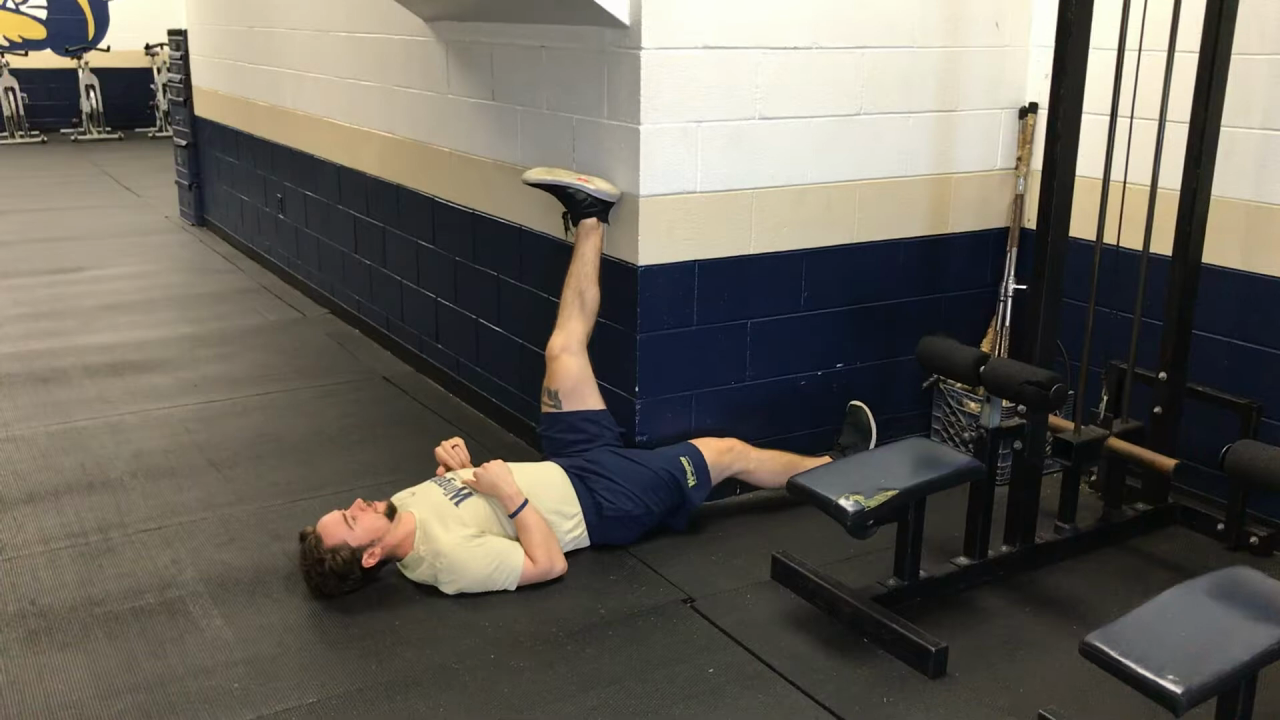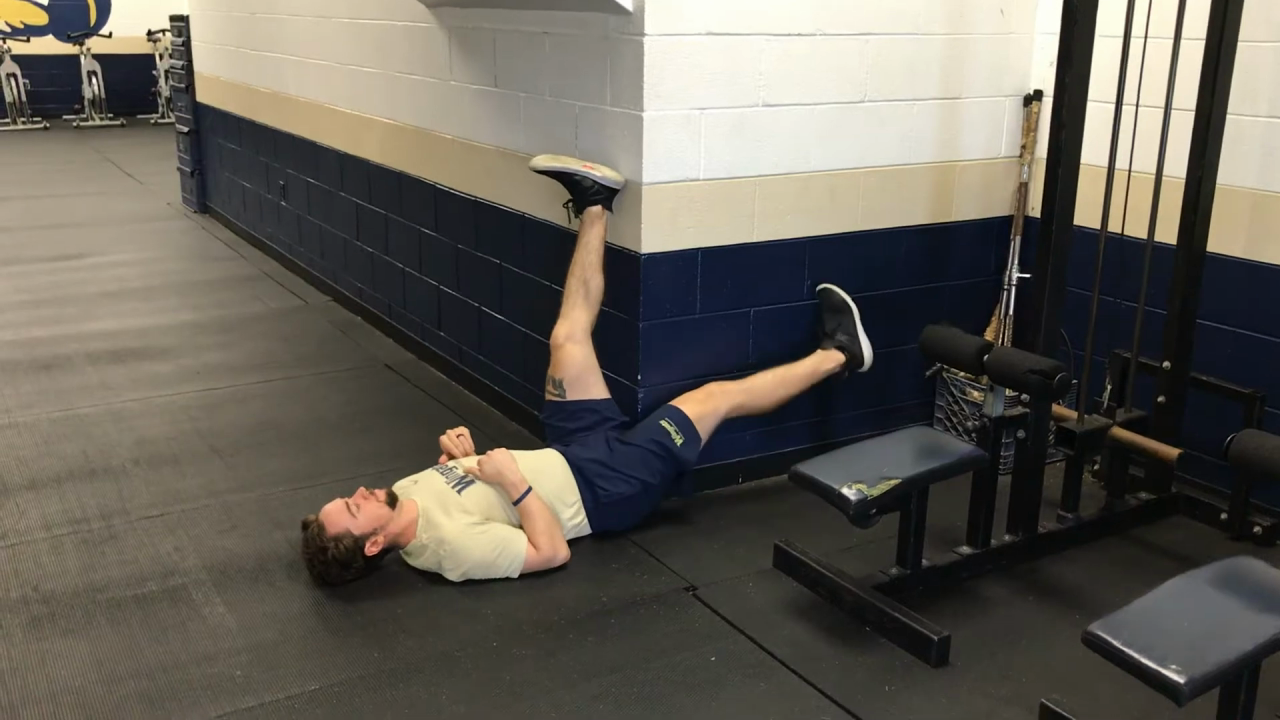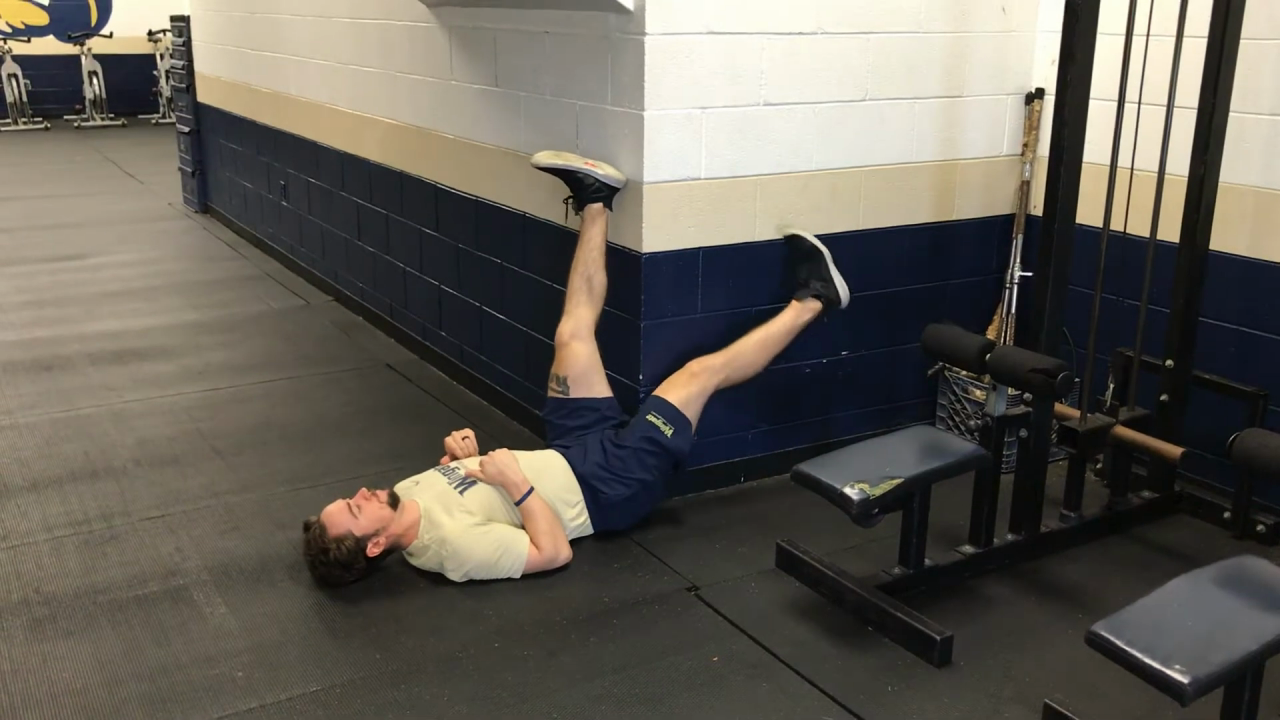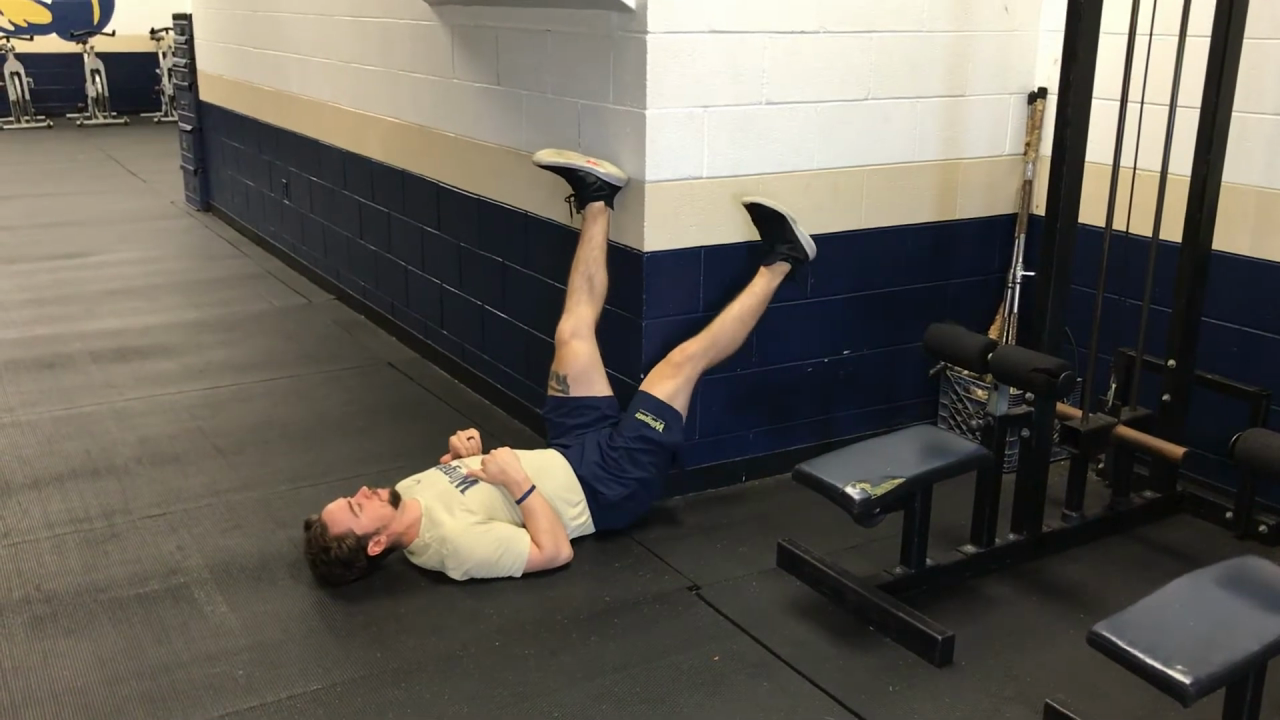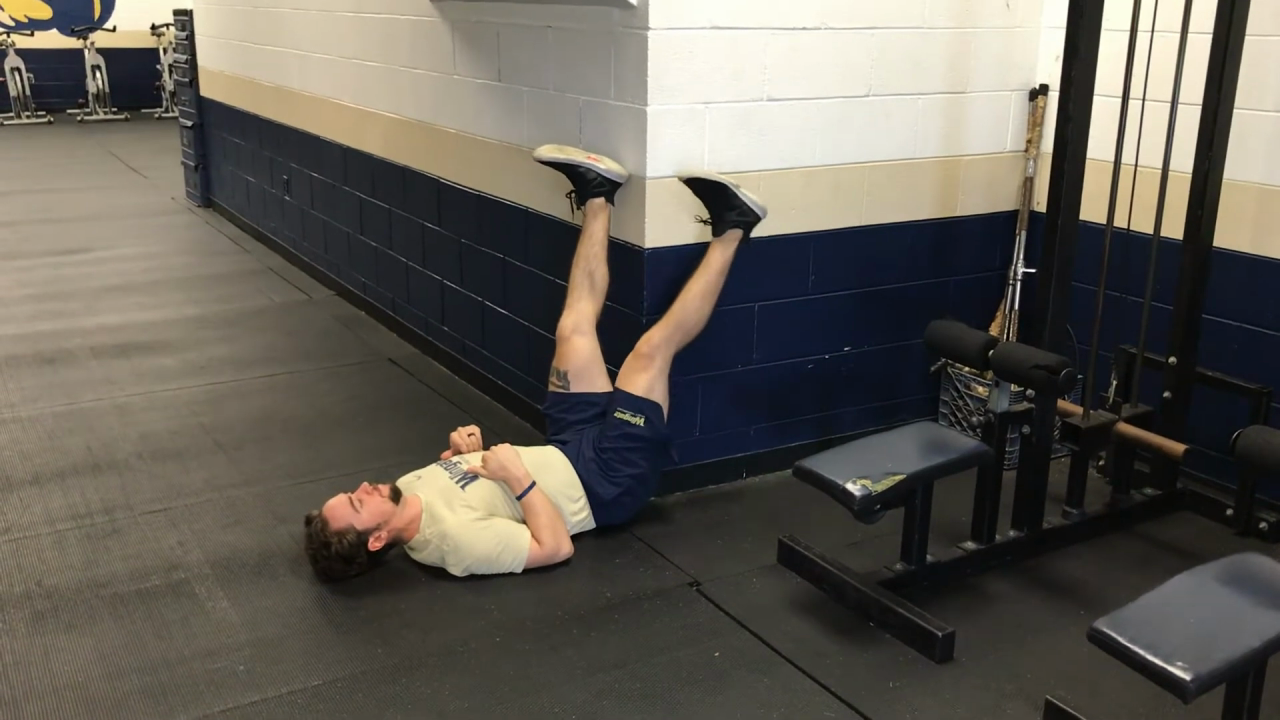
dt=0.7s
person 1, frame 1
left shoulder: (405, 509)
right shoulder: (448, 560)
right elbow: (548, 564)
left wrist: (457, 466)
right wrist: (508, 492)
left hip: (570, 464)
right hip: (602, 499)
left knee: (564, 348)
right knee: (730, 453)
left ankle: (588, 219)
right ankle: (835, 467)
person 1, frame 2
left shoulder: (406, 496)
right shoulder: (449, 548)
right elbow: (552, 552)
left wrist: (458, 455)
right wrist: (513, 481)
left hip: (571, 455)
right hip: (603, 486)
left knee: (568, 337)
right knee: (720, 395)
left ankle: (593, 206)
right ankle: (836, 353)
person 1, frame 3
left shoulder: (410, 496)
right shoulder: (451, 548)
right elbow: (554, 552)
left wrist: (459, 456)
right wrist: (515, 482)
left hip: (572, 453)
right hip: (609, 485)
right knee: (702, 371)
left ankle: (594, 204)
right ankle: (809, 302)
person 1, frame 4
left shoulder: (409, 496)
right shoulder: (451, 546)
right elbow: (554, 552)
left wrist: (463, 456)
right wrist: (517, 481)
left hip: (573, 454)
right hip: (610, 485)
right knee: (684, 359)
left ankle: (596, 201)
right ankle: (776, 264)
person 1, frame 5
left shoulder: (411, 490)
right shoulder: (451, 541)
right elbow: (555, 547)
left wrist: (464, 452)
right wrist: (517, 477)
left hip: (567, 450)
right hip: (606, 481)
right knee: (652, 349)
left ankle: (595, 198)
right ankle: (728, 233)
